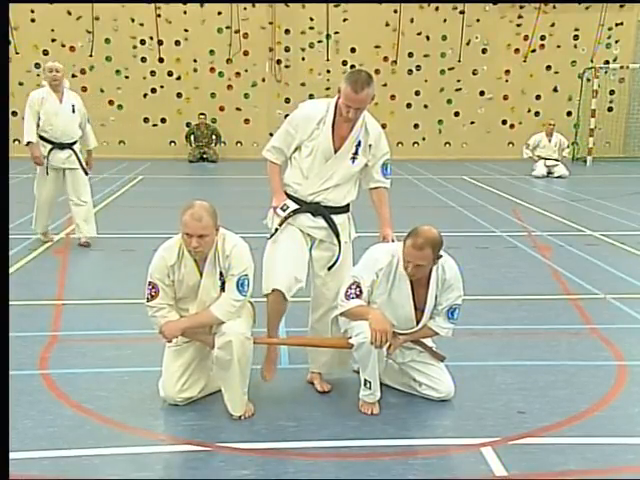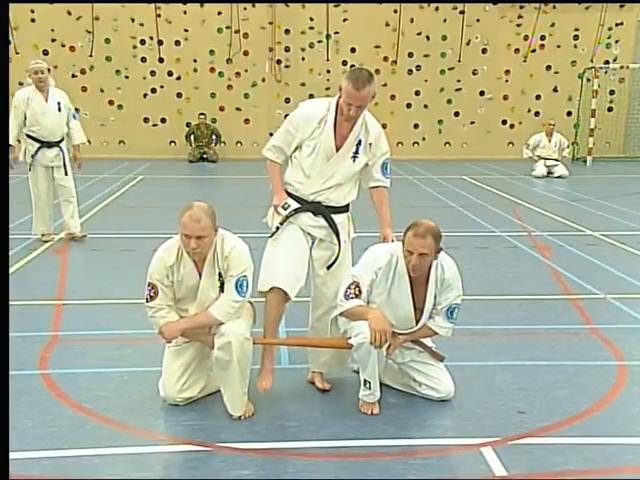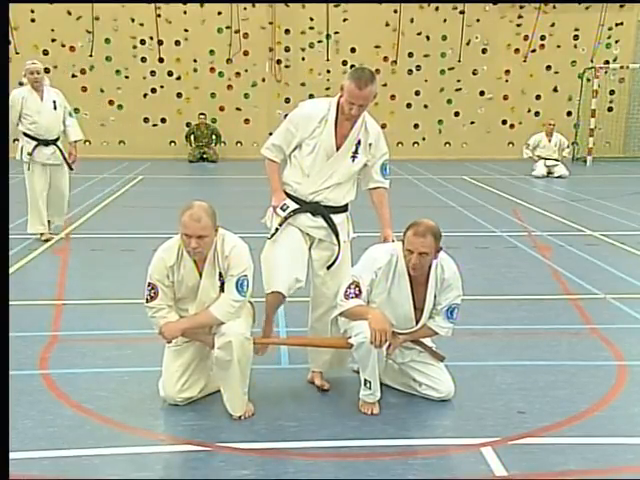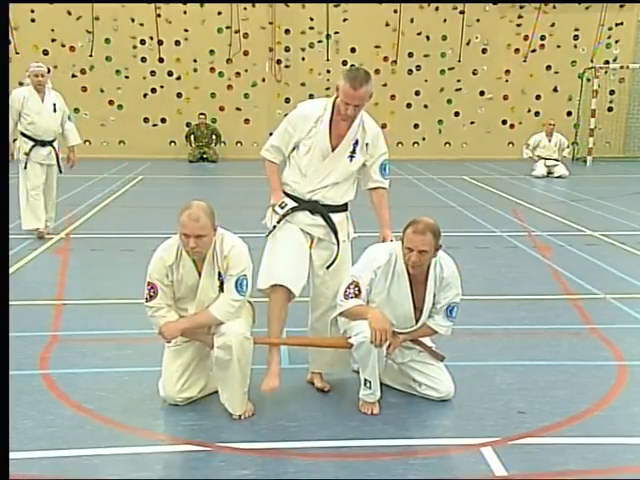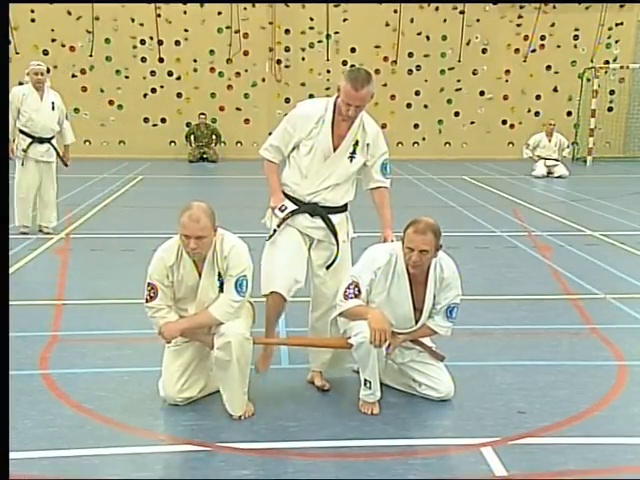
dt=0.3s
person 1, frame 1
left shoulder: (373, 134)
right shoulder: (308, 113)
left elbow: (377, 181)
right elbow: (274, 153)
left wrist: (385, 226)
right wrist: (278, 195)
left hip: (335, 220)
right hip: (294, 211)
left knee: (330, 297)
right knee: (280, 283)
left ankle: (318, 368)
right ankle: (270, 352)
person 1, frame 2
left shoulder: (373, 133)
right shoulder: (309, 112)
left elbow: (377, 181)
right elbow: (274, 152)
left wrist: (386, 226)
right wrist: (279, 194)
left hip: (335, 219)
right hip: (294, 210)
left knee: (331, 297)
right knee: (280, 282)
left ankle: (318, 368)
right ankle: (268, 357)
person 1, frame 3
left shoulder: (372, 134)
right shoulder: (309, 112)
left elbow: (376, 182)
right elbow: (272, 151)
left wrist: (386, 228)
right wrist: (277, 194)
left hip: (334, 220)
right hip: (292, 212)
left knee: (330, 296)
right knee: (280, 283)
left ankle: (318, 367)
right ankle: (267, 327)
person 1, frame 4
left shoulder: (371, 133)
right shoulder: (306, 113)
left elbow: (376, 182)
right elbow: (272, 153)
left wrist: (385, 228)
right wrist: (276, 194)
left hip: (334, 219)
right hip: (293, 210)
left knee: (330, 296)
right knee: (282, 281)
left ankle: (318, 368)
right ankle: (273, 359)
person 1, frame 5
left shoulder: (371, 133)
right shoulder: (306, 113)
left elbow: (378, 182)
right elbow: (271, 152)
left wrist: (387, 228)
right wrist: (276, 194)
left hip: (333, 220)
right hip: (292, 212)
left knee: (330, 296)
right knee: (279, 283)
left ankle: (318, 367)
right ankle: (268, 340)
person 2, frame 1
left shoulder: (236, 249)
right shoulder: (166, 255)
left elbow: (232, 304)
right elbow: (159, 309)
left wrist: (182, 324)
right wrist: (208, 339)
left hip: (227, 315)
right hip: (186, 328)
left knee: (234, 336)
right knee: (173, 394)
left ankle: (239, 399)
right ankle: (219, 369)
person 2, frame 2
left shoulder: (235, 249)
right shoulder: (165, 256)
left elbow: (231, 304)
right elbow: (158, 310)
left wrist: (182, 325)
right wrist: (207, 340)
left hip: (227, 315)
right hip: (186, 328)
left knee: (233, 337)
right knee: (174, 394)
left ankle: (239, 399)
right ankle: (220, 370)
person 2, frame 3
left shoulder: (235, 249)
right shoulder: (165, 256)
left elbow: (231, 305)
right elbow: (158, 310)
left wrist: (182, 324)
right wrist: (208, 340)
left hip: (227, 315)
right hip: (186, 328)
left knee: (235, 337)
right knee: (174, 394)
left ankle: (239, 400)
right ankle: (219, 369)
person 2, frame 4
left shoulder: (234, 249)
right shoulder: (164, 255)
left elbow: (231, 304)
right elbow: (158, 310)
left wrist: (181, 325)
right wrist: (207, 340)
left hip: (227, 315)
right hip: (185, 327)
left knee: (233, 337)
right knee: (174, 394)
left ankle: (238, 399)
right ankle: (219, 369)
person 2, frame 5
left shoulder: (234, 249)
right shoulder: (164, 256)
left elbow: (231, 304)
right elbow: (157, 310)
left wrist: (181, 325)
right wrist: (206, 339)
left hip: (227, 314)
right hip: (185, 329)
left knee: (233, 337)
right knee: (174, 394)
left ankle: (238, 399)
right ankle: (217, 368)
person 3, frame 1
left shoulder: (449, 272)
right shoulder: (379, 257)
left elbow: (442, 322)
right elbow: (346, 304)
left wrist: (403, 338)
right wrist: (374, 313)
left hip: (412, 341)
right hip: (371, 324)
left knee: (443, 391)
right knee: (368, 334)
left ankle: (378, 369)
right ankle: (369, 394)
person 3, frame 2
left shoulder: (448, 271)
right shoulder: (378, 257)
left elbow: (442, 322)
right elbow: (345, 303)
left wrist: (403, 338)
right wrist: (373, 314)
left hip: (411, 340)
right hip: (371, 325)
left knee: (443, 391)
right knee: (368, 335)
left ankle: (376, 369)
right ankle: (369, 394)
person 3, frame 3
left shoulder: (448, 271)
right shoulder: (378, 257)
left elbow: (442, 322)
right elbow: (345, 304)
left wrist: (403, 338)
right wrist: (373, 313)
left hip: (411, 340)
right hip: (369, 324)
left knee: (443, 390)
right knee: (368, 335)
left ankle: (378, 368)
right ankle: (369, 394)
person 3, frame 4
left shoulder: (447, 270)
right shoulder: (378, 256)
left elbow: (441, 321)
right elbow: (345, 304)
left wrist: (403, 337)
right wrist: (373, 313)
left hip: (411, 339)
right hip: (371, 324)
left knee: (443, 391)
right knee: (368, 334)
left ankle: (377, 369)
right ankle: (369, 394)
person 3, frame 5
left shoulder: (447, 270)
right shoulder: (377, 257)
left elbow: (441, 321)
right elbow: (345, 304)
left wrist: (402, 337)
right wrist: (373, 313)
left hip: (411, 340)
right hip: (370, 324)
left knee: (443, 390)
right knee: (367, 334)
left ankle: (381, 369)
right ankle: (369, 394)
person 4, frame 1
left shoulder: (74, 98)
right shoulder: (37, 96)
left elbow: (85, 125)
right elbow: (30, 123)
left wrist: (89, 153)
right wrist: (33, 147)
left hip: (72, 153)
right hip: (48, 153)
left knee: (82, 194)
right knee: (46, 196)
left ankle: (85, 234)
right ankle: (43, 229)
person 4, frame 2
left shoulder: (61, 95)
right shoulder: (22, 96)
left elbow: (72, 122)
right elbow: (15, 123)
left wrist: (76, 149)
right wrist: (13, 149)
left hip: (59, 150)
right hip: (35, 151)
left knee: (68, 190)
right knee: (41, 194)
left ankle: (73, 229)
right ankle: (44, 230)
person 4, frame 3
left shoulder: (56, 94)
right shoulder: (18, 95)
left elbow: (69, 120)
right elbow: (11, 122)
left wrist: (73, 146)
left hip: (55, 148)
right hip: (33, 149)
left knee: (59, 190)
right knee: (37, 191)
left ankle: (50, 220)
right ankle: (42, 229)
person 4, frame 4
left shoulder: (56, 97)
right shoulder: (19, 95)
left elbow: (67, 124)
right elbow: (11, 121)
left wrist: (71, 150)
right wrist: (9, 145)
left hip: (50, 149)
right hip: (29, 149)
left knee: (49, 190)
right knee: (33, 188)
left ankle: (45, 223)
right ankle: (38, 225)
person 4, frame 5
left shoulder: (54, 96)
right shoulder: (19, 92)
left elbow: (63, 122)
right elbow: (10, 119)
left wrist: (66, 148)
right wrist: (9, 142)
left hip: (49, 148)
right hip: (27, 146)
left knee: (48, 188)
right knee: (26, 187)
left ankle: (45, 223)
right ankle: (23, 223)
